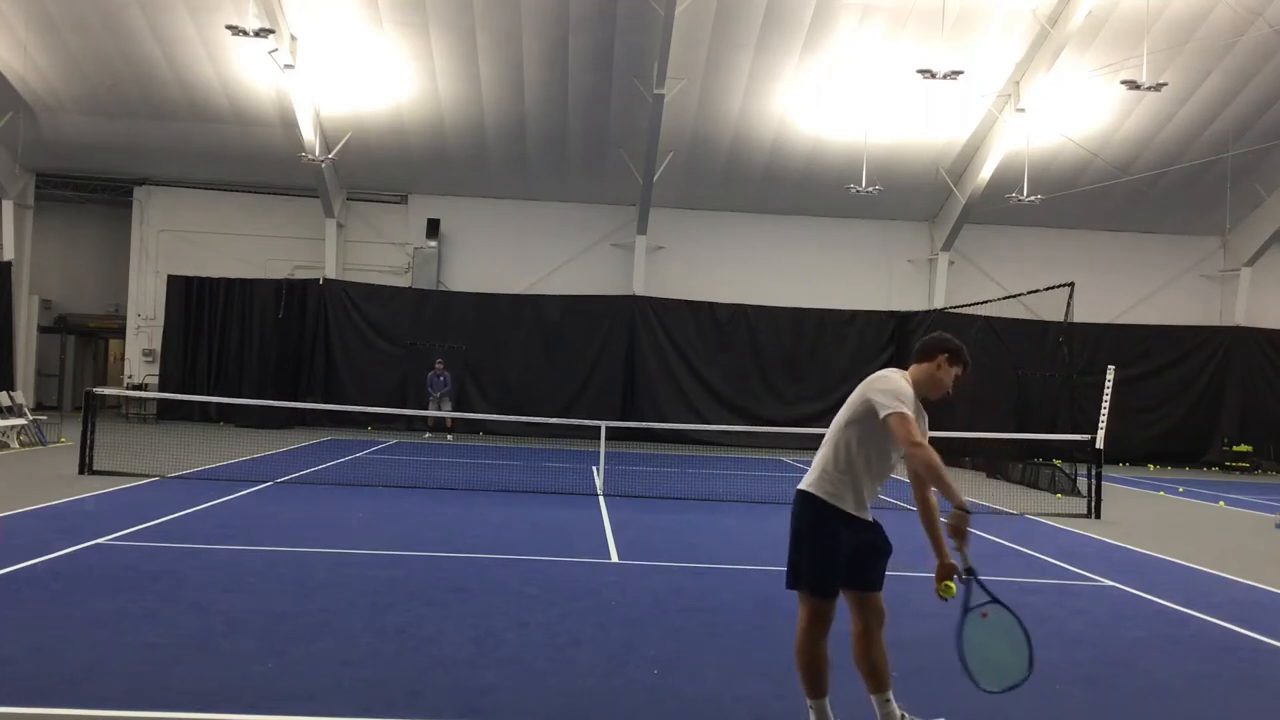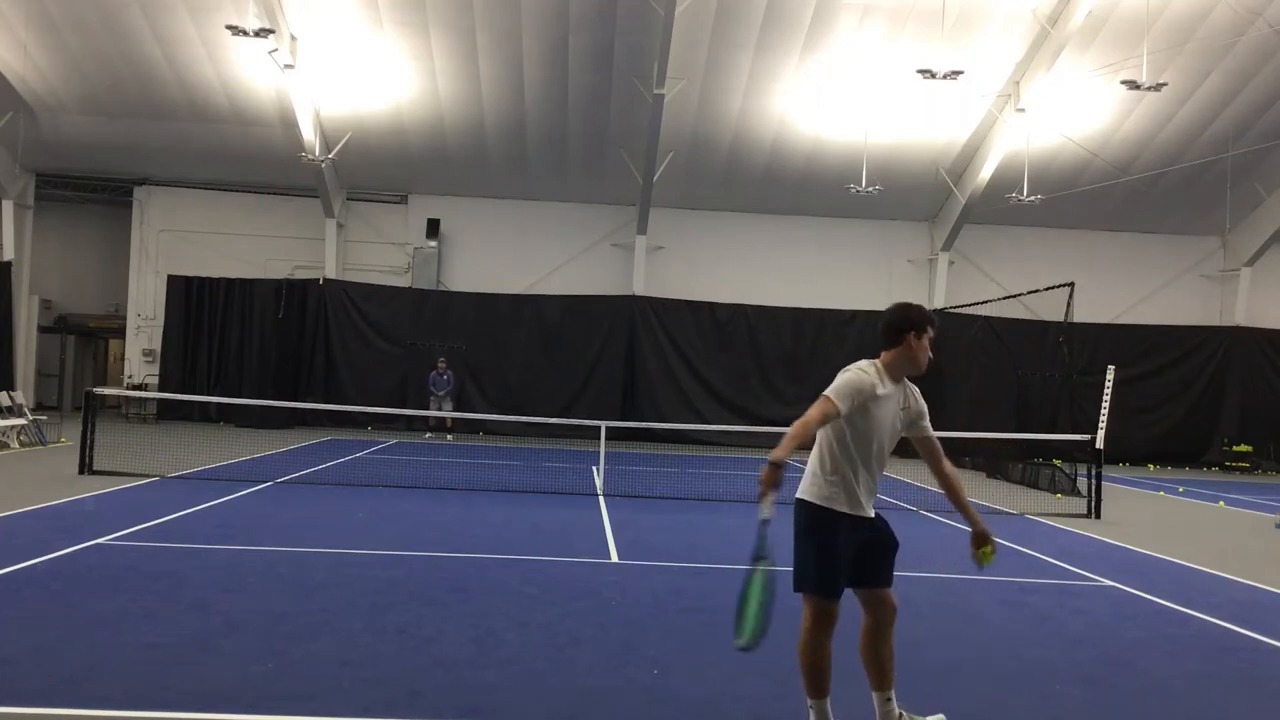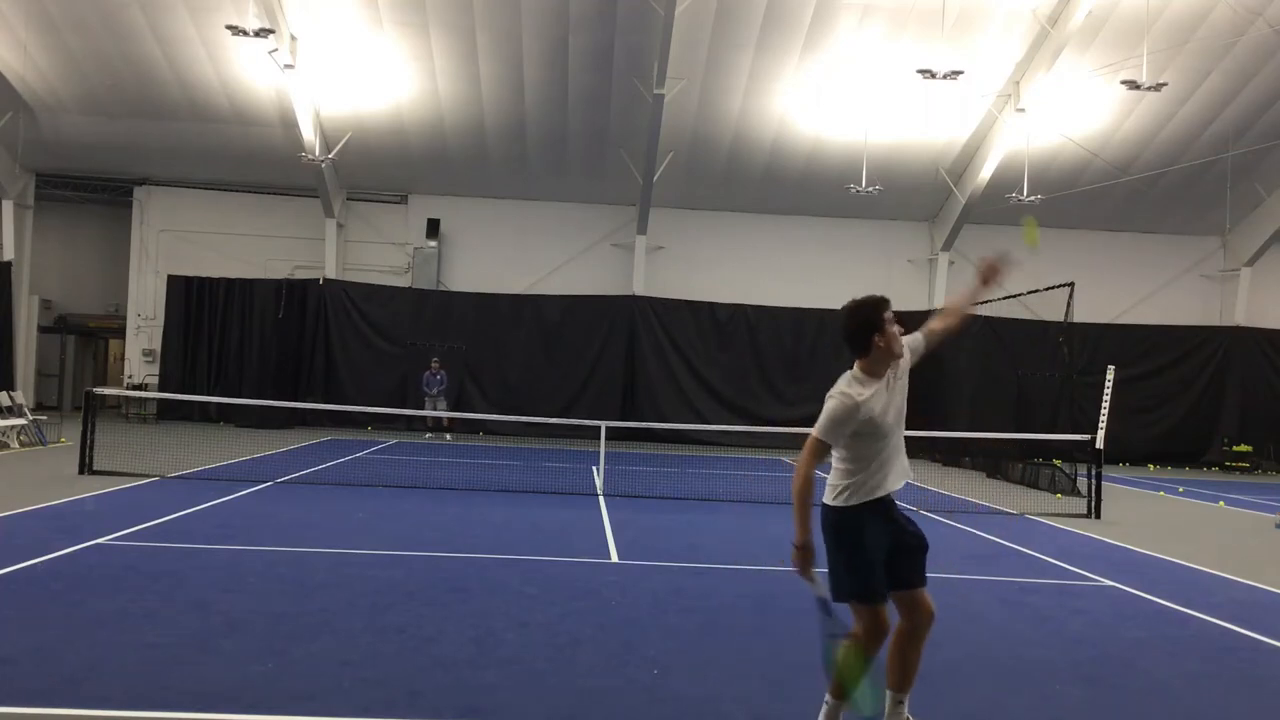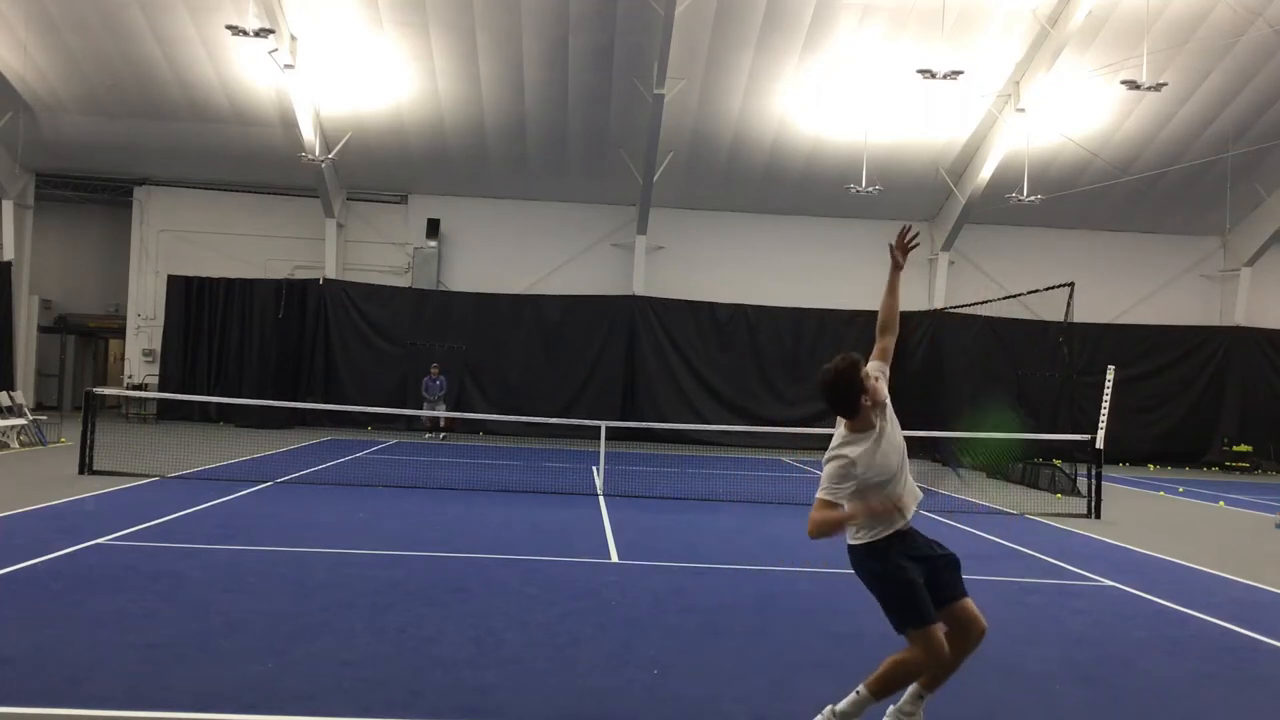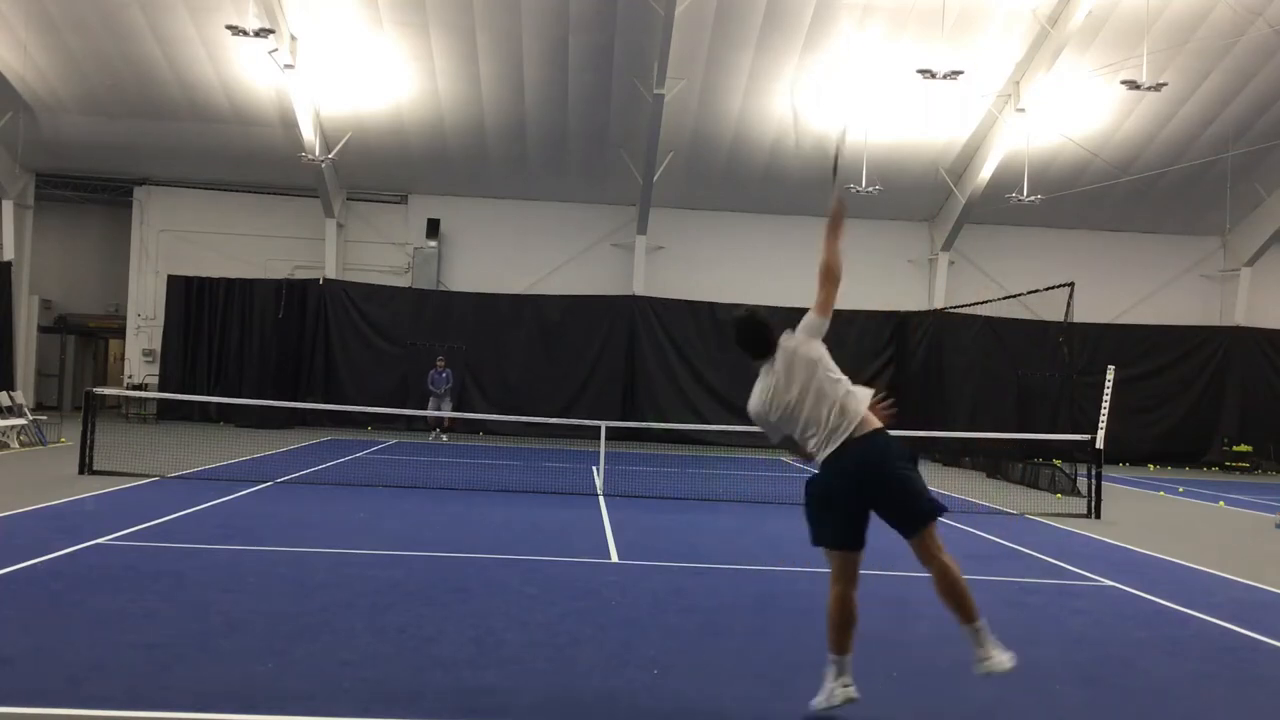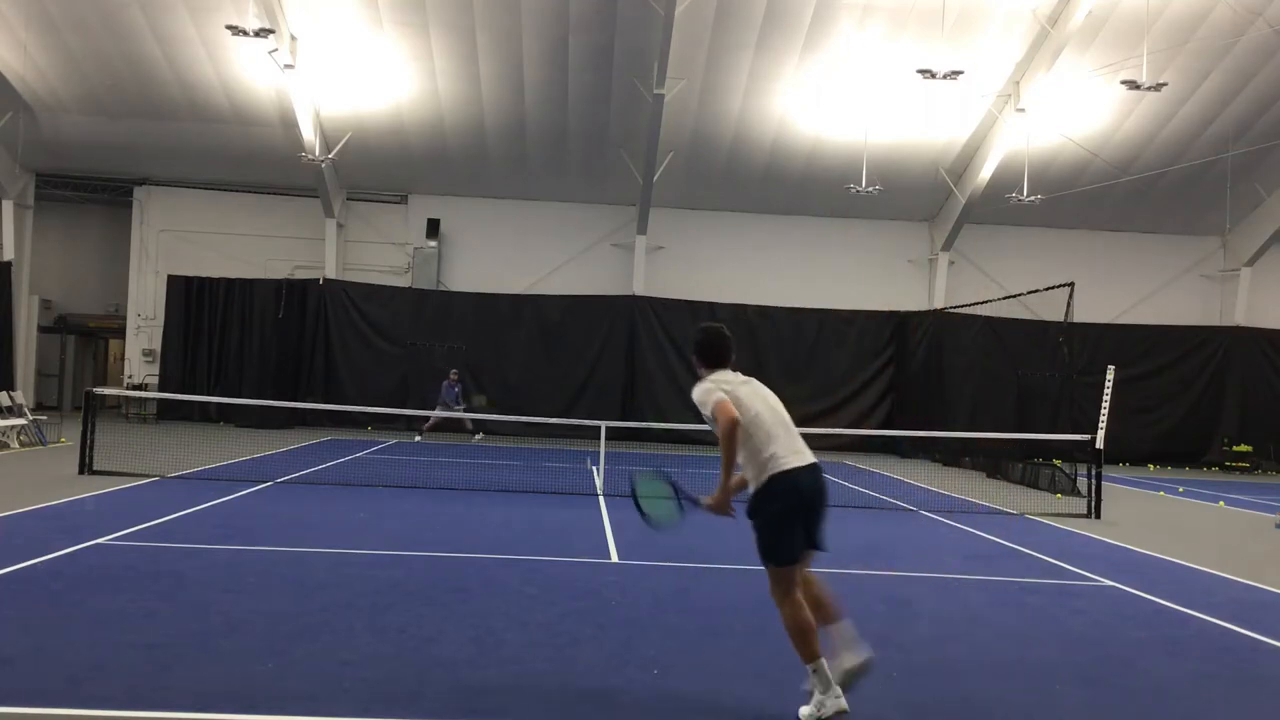
dt=0.4s
person 1, frame 1
left shoulder: (915, 413)
right shoulder: (890, 384)
left elbow: (923, 491)
right elbow: (917, 448)
left wrist: (942, 555)
right wrist: (958, 505)
left hip: (858, 516)
right hip: (822, 506)
left knee: (871, 615)
right knee: (817, 617)
person 1, frame 2
left shoulder: (911, 398)
right shoulder: (859, 379)
left elbow: (939, 463)
right elbow: (813, 417)
left wrist: (973, 521)
right wrist: (779, 457)
left hip: (863, 514)
right hip: (821, 510)
left knee: (883, 610)
right knee: (821, 618)
person 1, frame 3
left shoulder: (900, 357)
right shoulder: (848, 398)
left elbow: (938, 325)
right elbow: (806, 462)
left wrist: (979, 285)
right wrist: (801, 535)
left hip: (885, 508)
right hip: (851, 516)
left knee: (919, 613)
right knee: (872, 626)
person 1, frame 4
left shoulder: (875, 397)
right shoulder: (846, 456)
left elbow: (886, 333)
right elbow: (815, 524)
left wrist: (896, 270)
right wrist: (862, 508)
left hip: (906, 536)
right hip: (880, 551)
left knee: (971, 629)
right knee: (930, 651)
person 1, frame 5
left shoulder: (759, 404)
right shoulder: (796, 346)
right elbow: (829, 279)
right wrist: (834, 223)
left hip: (835, 475)
right hip: (874, 452)
left knee: (842, 581)
right knee: (933, 555)
left ankle: (839, 679)
right ankle: (985, 648)
person 1, frame 6
left shoulder: (707, 388)
right shoulder: (752, 384)
left elbow: (730, 421)
left wrist: (724, 489)
right wrist: (735, 485)
left hip: (777, 486)
right hip: (809, 475)
left knee: (786, 592)
right knee: (798, 576)
right ankle: (850, 648)
